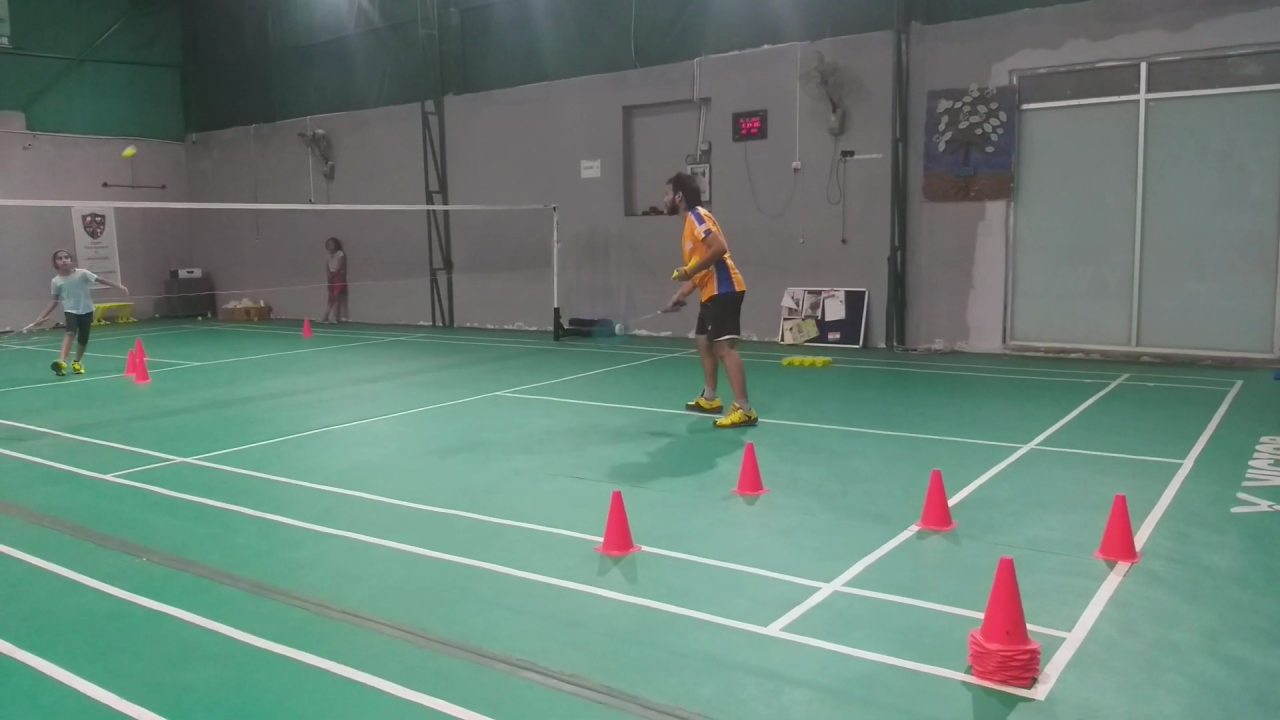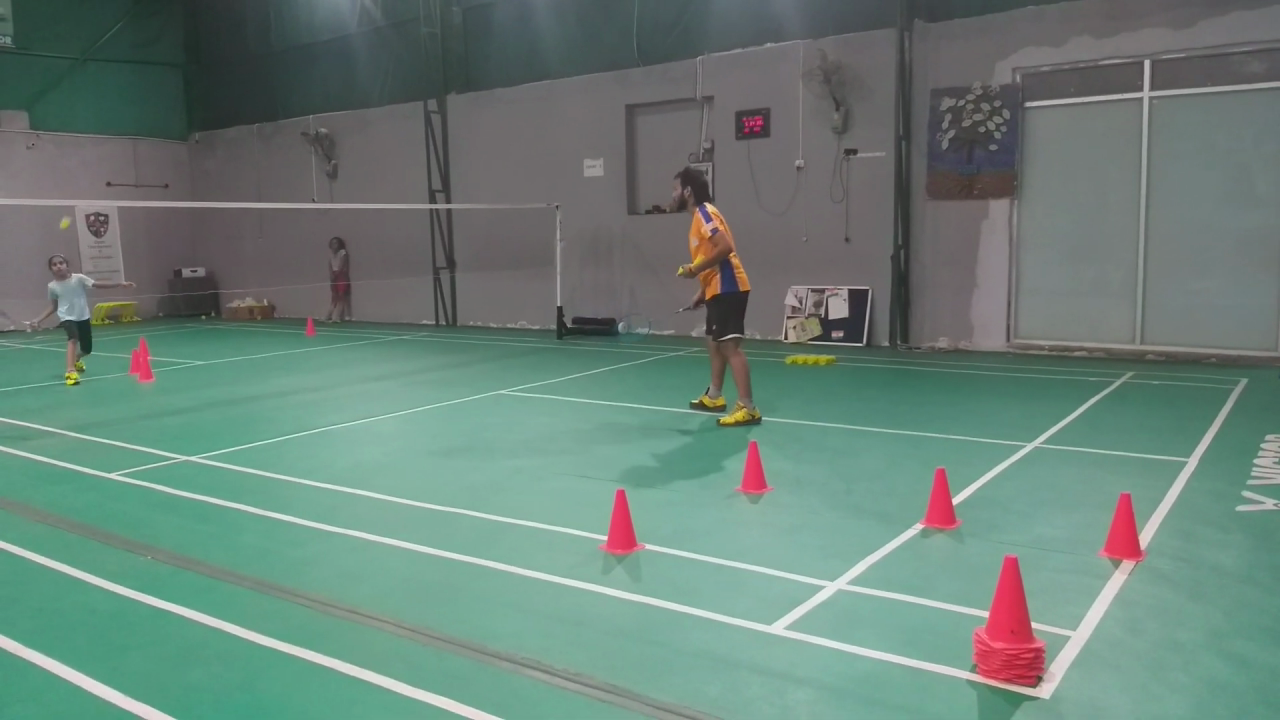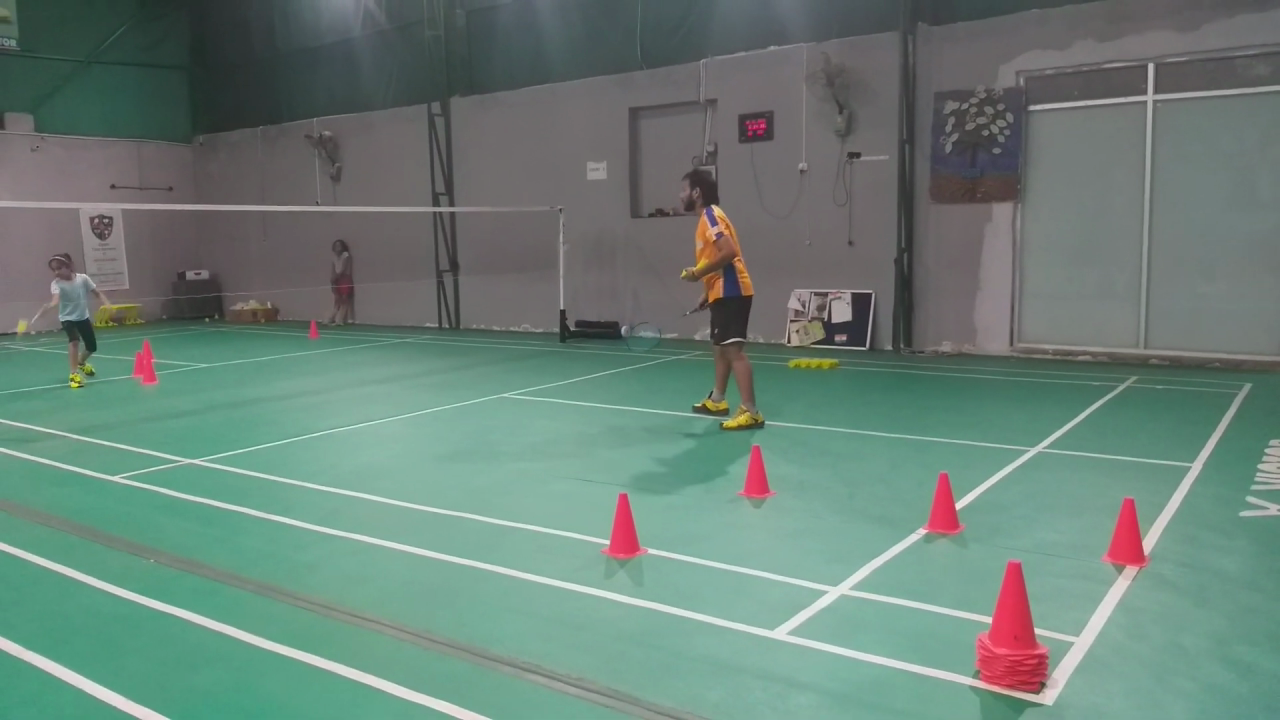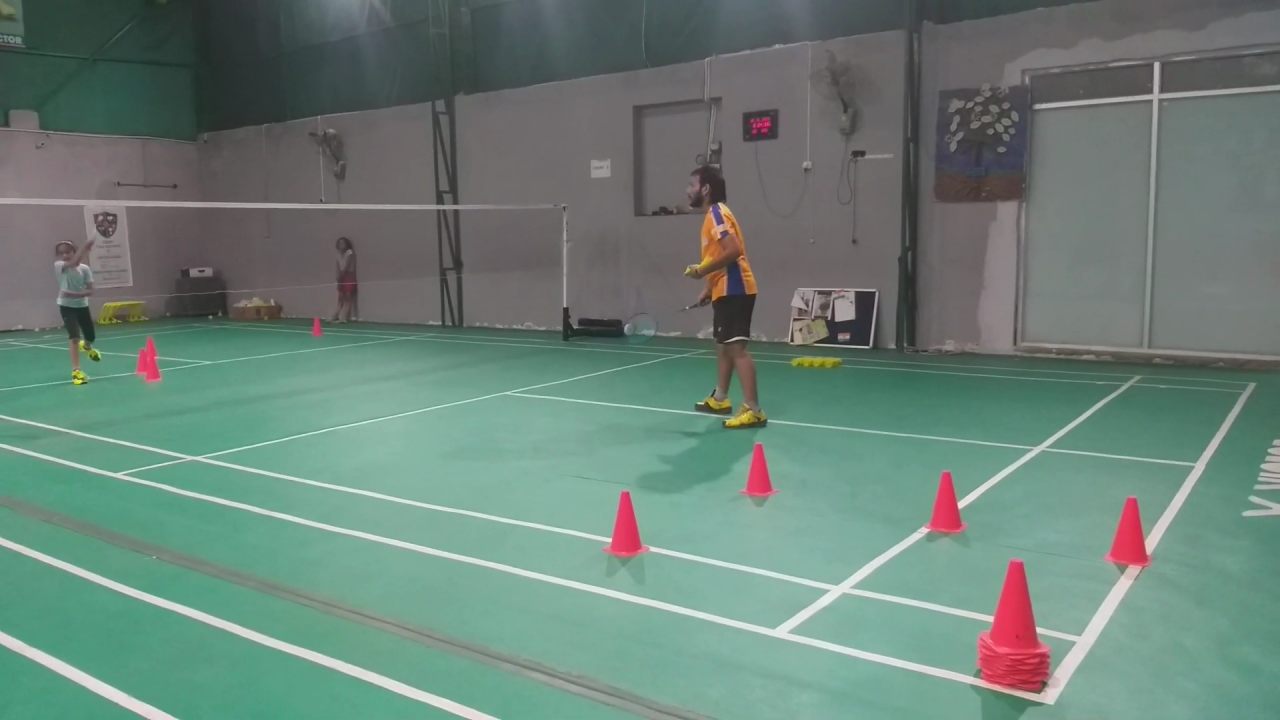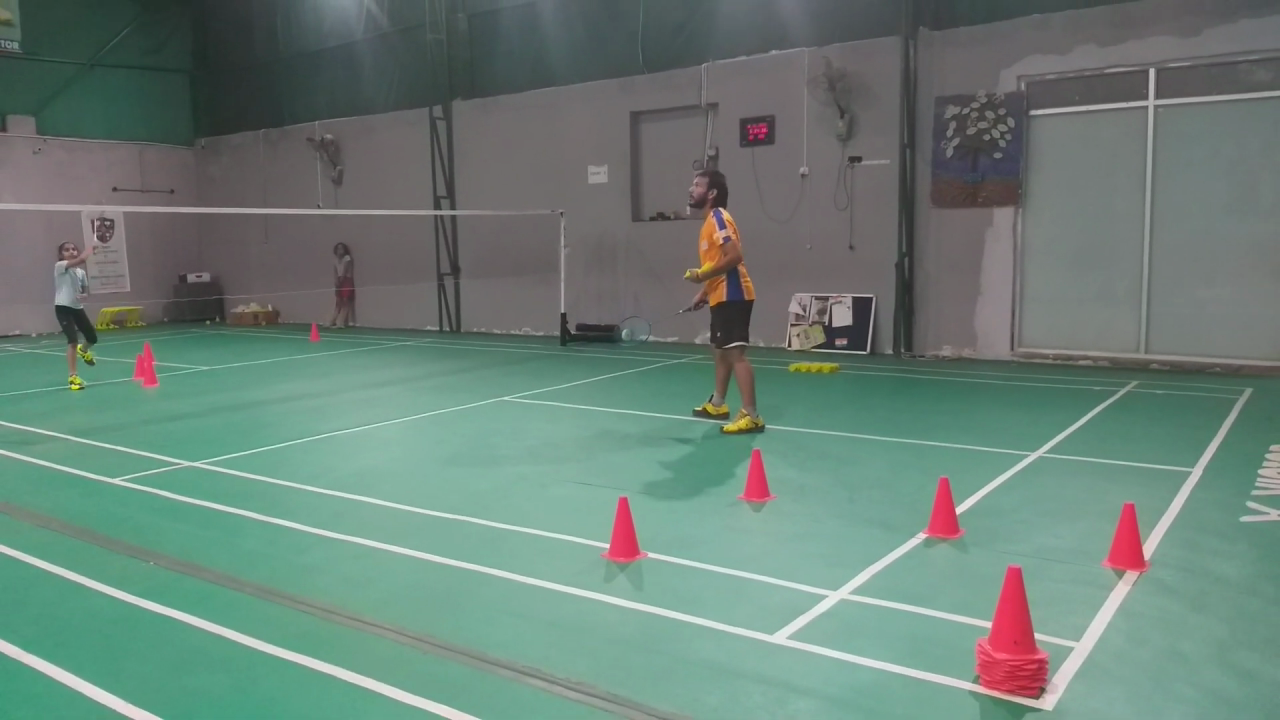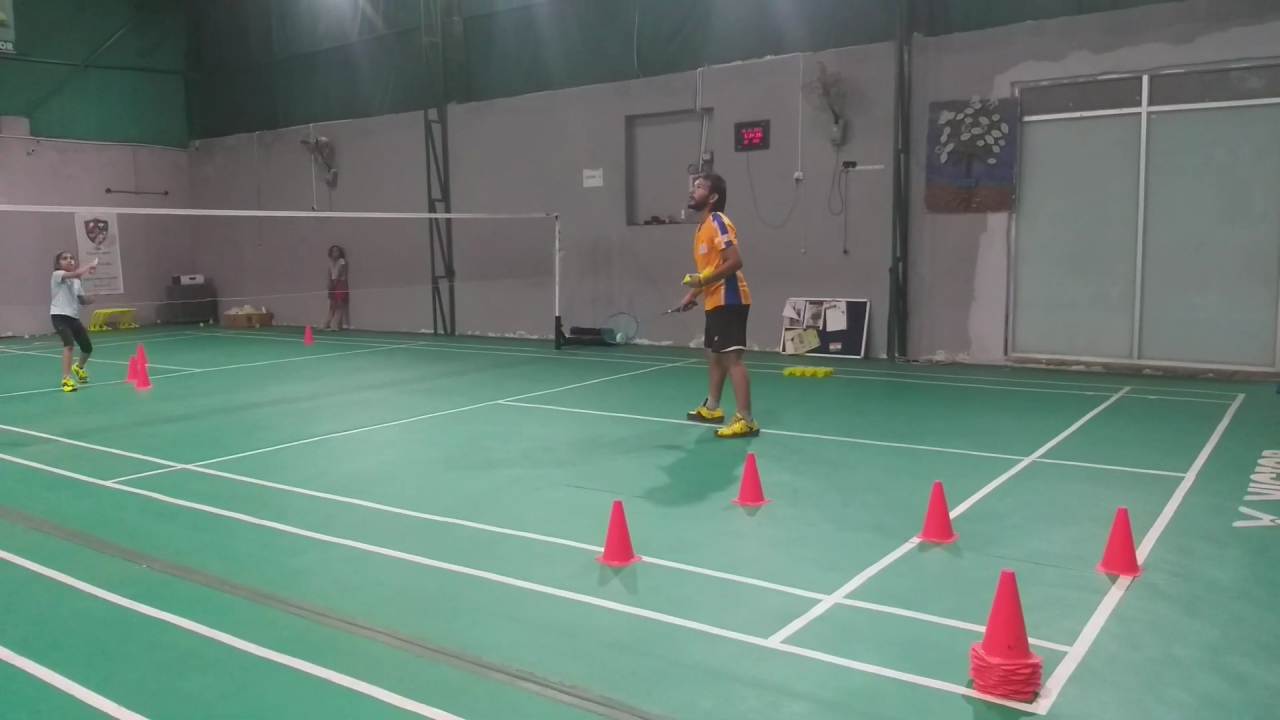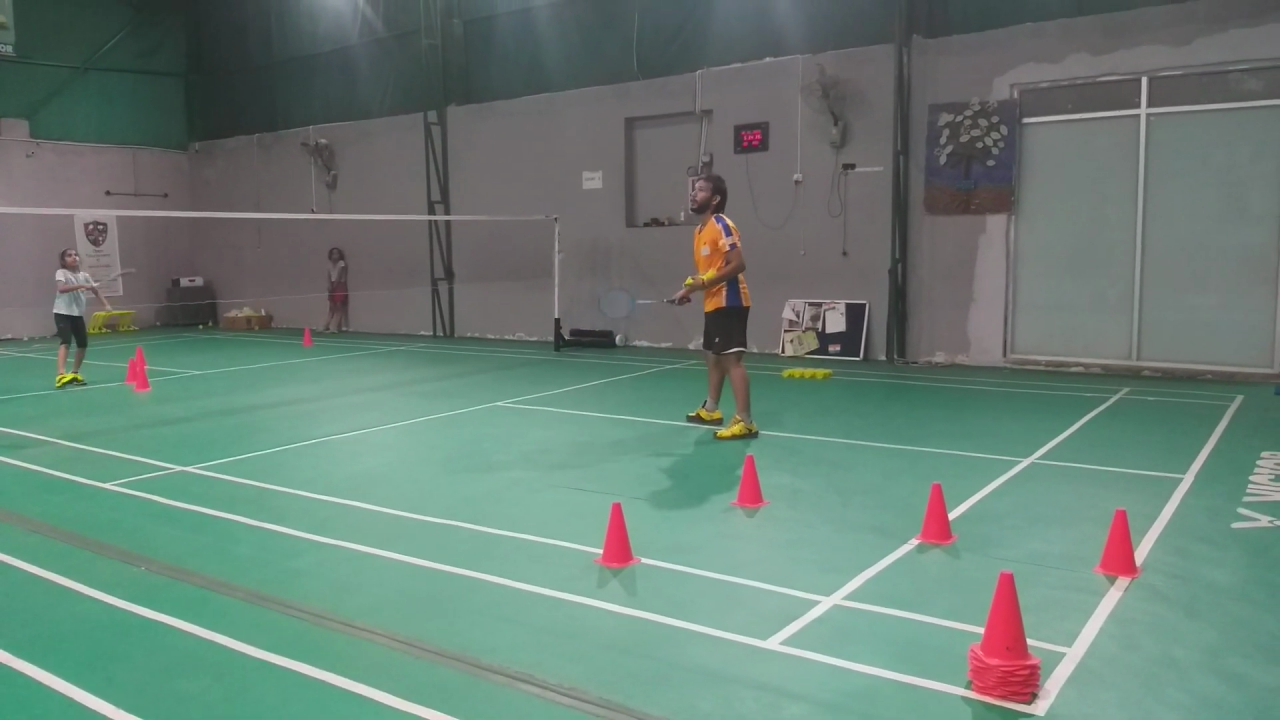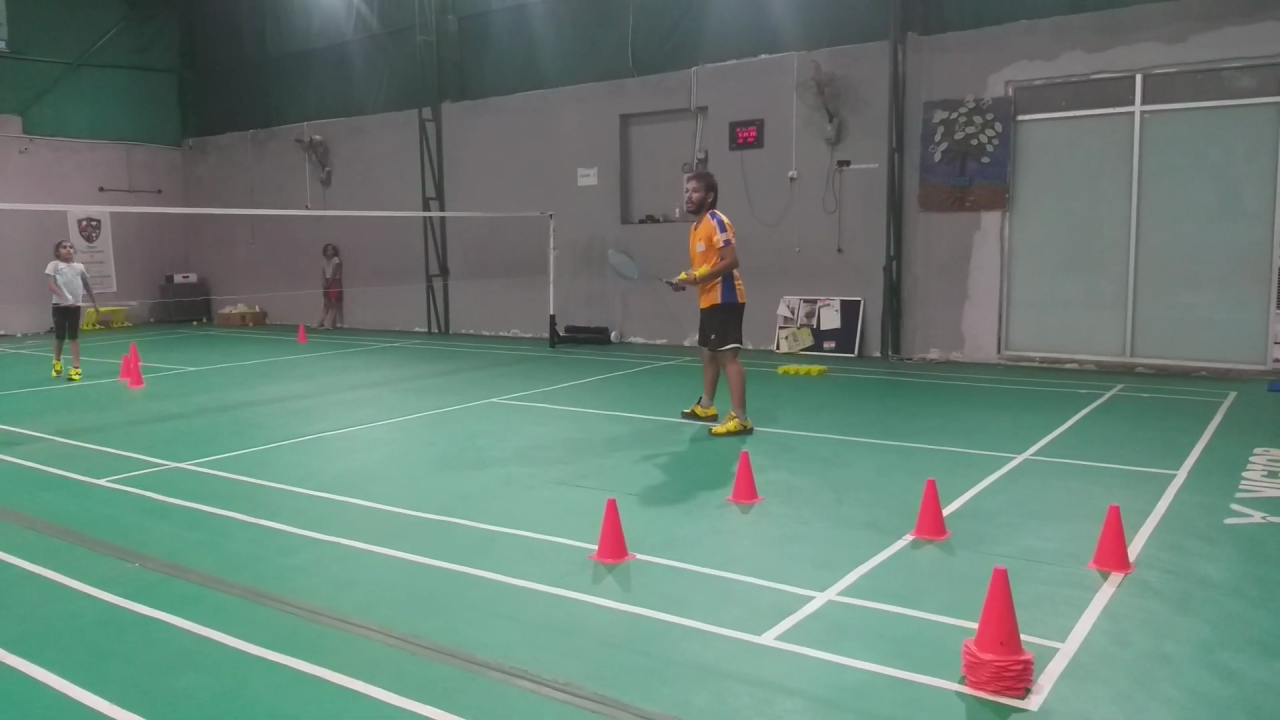
dt=0.2s
person 1, frame 1
left shoulder: (697, 216)
right shoulder: (689, 223)
left elbow: (720, 249)
left wrist: (689, 270)
right wrist: (681, 294)
left hip: (724, 291)
right hip: (712, 293)
left knee: (725, 347)
right knee: (704, 343)
left ankle: (743, 409)
right ankle: (709, 398)
person 1, frame 2
left shoulder: (705, 212)
right shoulder: (698, 217)
left elbow: (725, 248)
left wrist: (694, 269)
right wrist: (701, 293)
left hip: (728, 289)
right hip: (718, 290)
left knee: (730, 346)
right knee: (715, 344)
left ankle: (748, 408)
right ankle: (714, 397)
person 1, frame 3
left shoulder: (711, 215)
right shoulder: (707, 218)
left elbow: (729, 253)
left wrist: (697, 273)
right wrist: (707, 293)
left hip: (731, 293)
right hip: (722, 293)
left knee: (733, 349)
right knee: (721, 348)
left ankle: (751, 412)
right ankle: (717, 401)
person 1, frame 4
left shoulder: (717, 213)
right shoulder: (712, 215)
left elbow: (733, 252)
left wrist: (701, 270)
right wrist: (709, 288)
left hip: (734, 291)
right hip: (725, 291)
left knee: (737, 348)
right knee: (723, 346)
left ankle: (753, 410)
right ankle: (720, 399)
person 1, frame 5
left shoulder: (719, 218)
right shoulder: (710, 221)
left elbow: (734, 257)
left wrist: (701, 275)
right wrist: (704, 292)
left hip: (732, 297)
right hip: (722, 297)
left knee: (735, 353)
right knee: (720, 351)
left ankle: (751, 416)
right ankle: (717, 404)
person 1, frame 6
left shoulder: (719, 222)
right shoulder: (702, 227)
left elbow: (735, 262)
left wrist: (702, 280)
right wrist: (693, 293)
left hip: (728, 301)
right hip: (715, 302)
left knee: (732, 357)
right knee: (715, 356)
left ankle: (746, 420)
right ankle: (712, 408)
person 1, frame 7
left shoulder: (721, 225)
right shoulder: (700, 229)
left elbow: (738, 264)
left wrist: (706, 283)
right wrist: (689, 289)
left hip: (728, 303)
right hip: (713, 304)
left knee: (732, 359)
right knee: (713, 357)
left ankle: (745, 422)
right ankle: (711, 410)
person 1, frame 8
left shoulder: (717, 221)
right shoulder: (696, 226)
left elbow: (731, 261)
left wrist: (698, 278)
right wrist: (686, 279)
left hip: (724, 299)
right hip: (708, 301)
left knee: (728, 356)
right knee: (708, 354)
left ankle: (740, 418)
right ankle: (706, 406)
